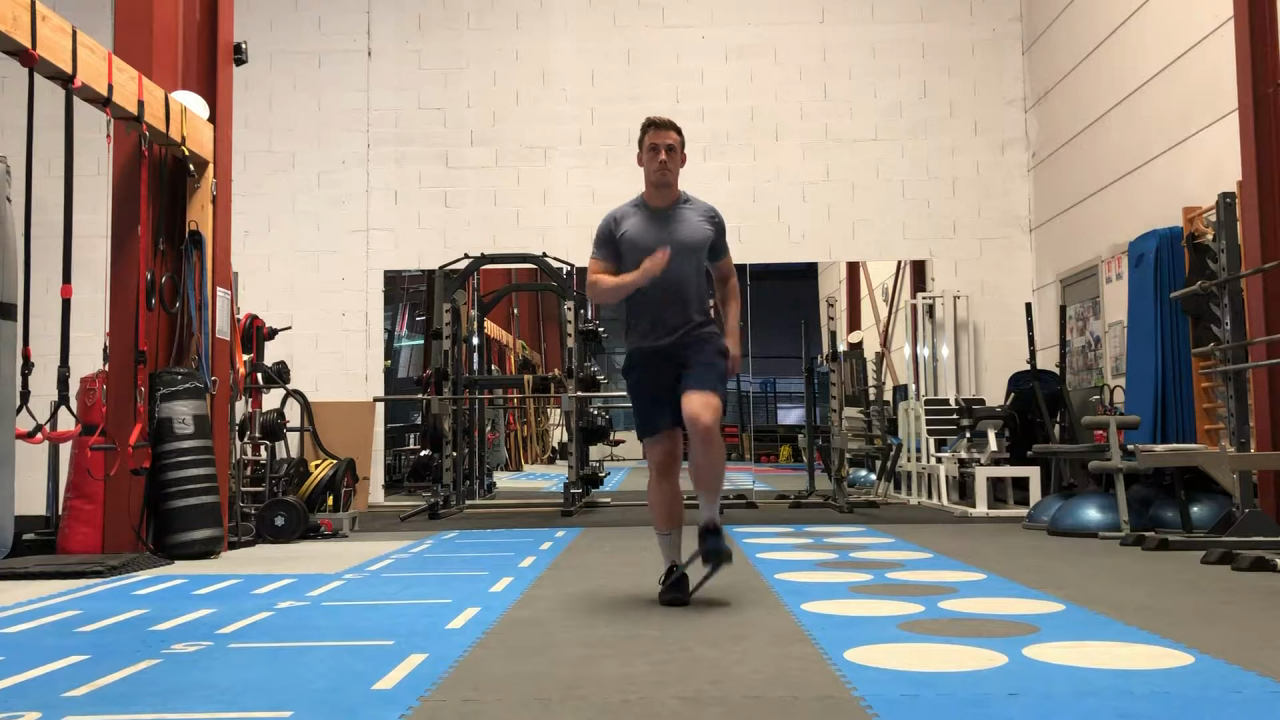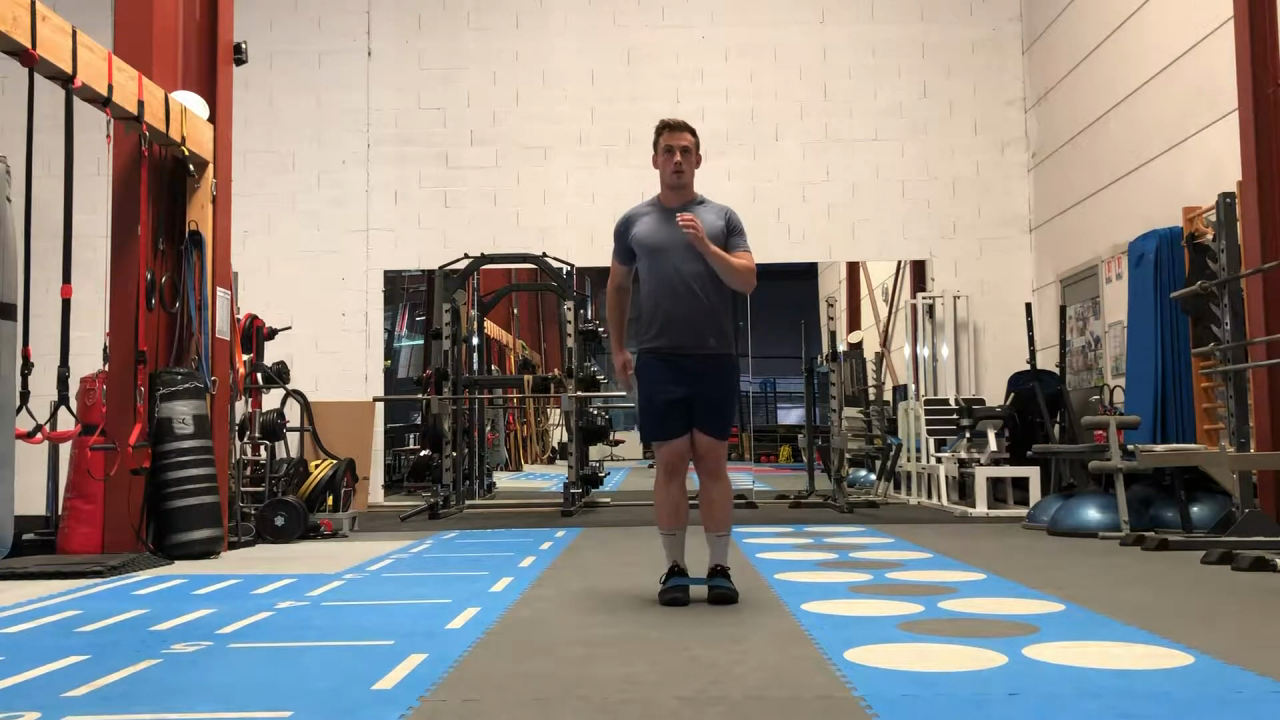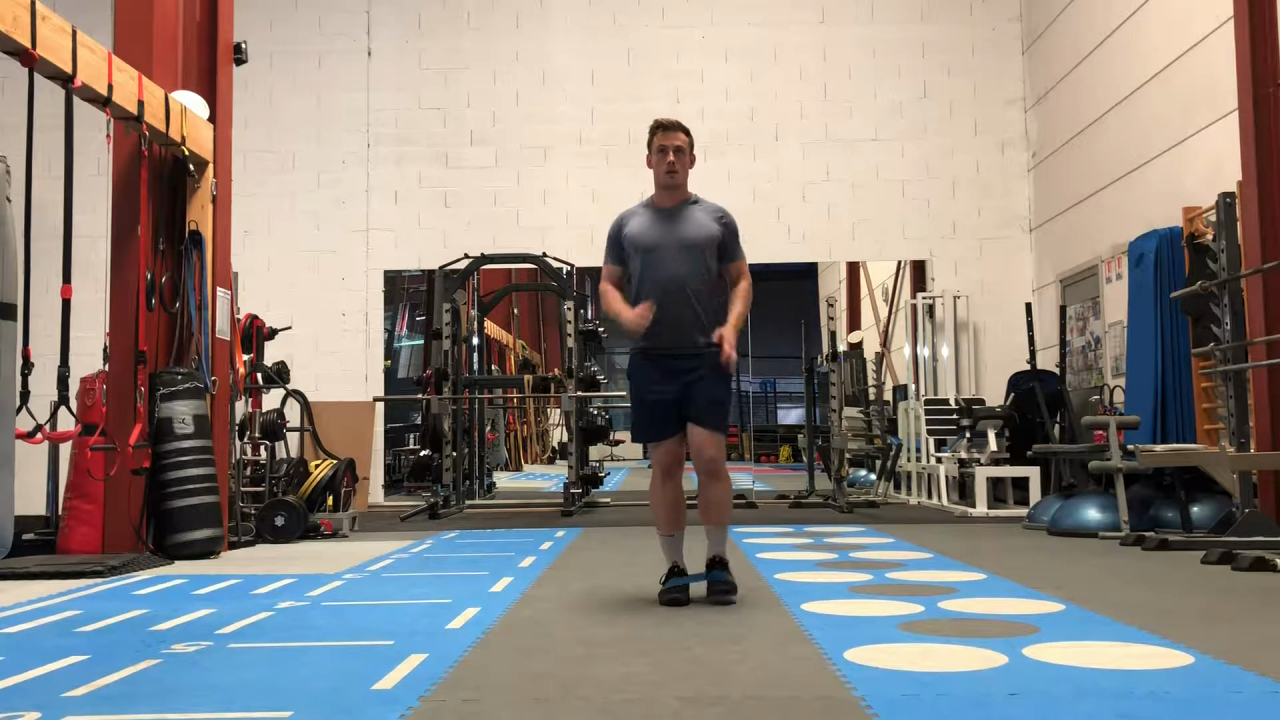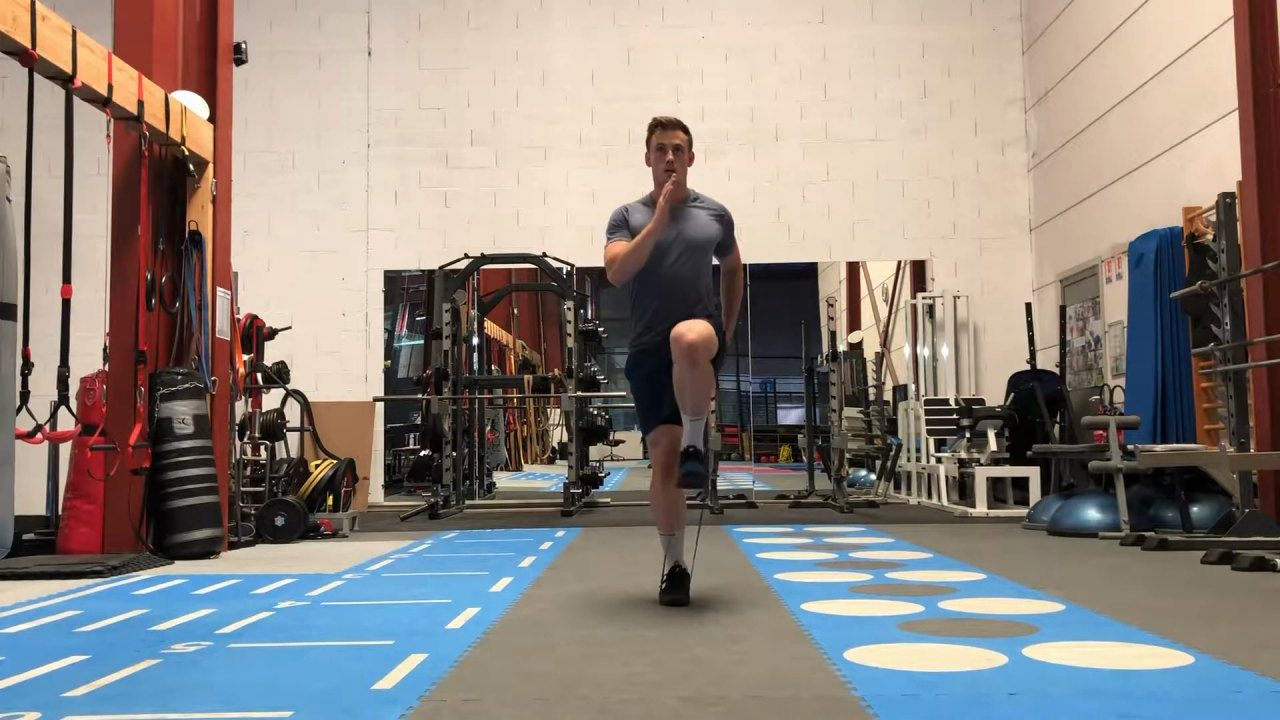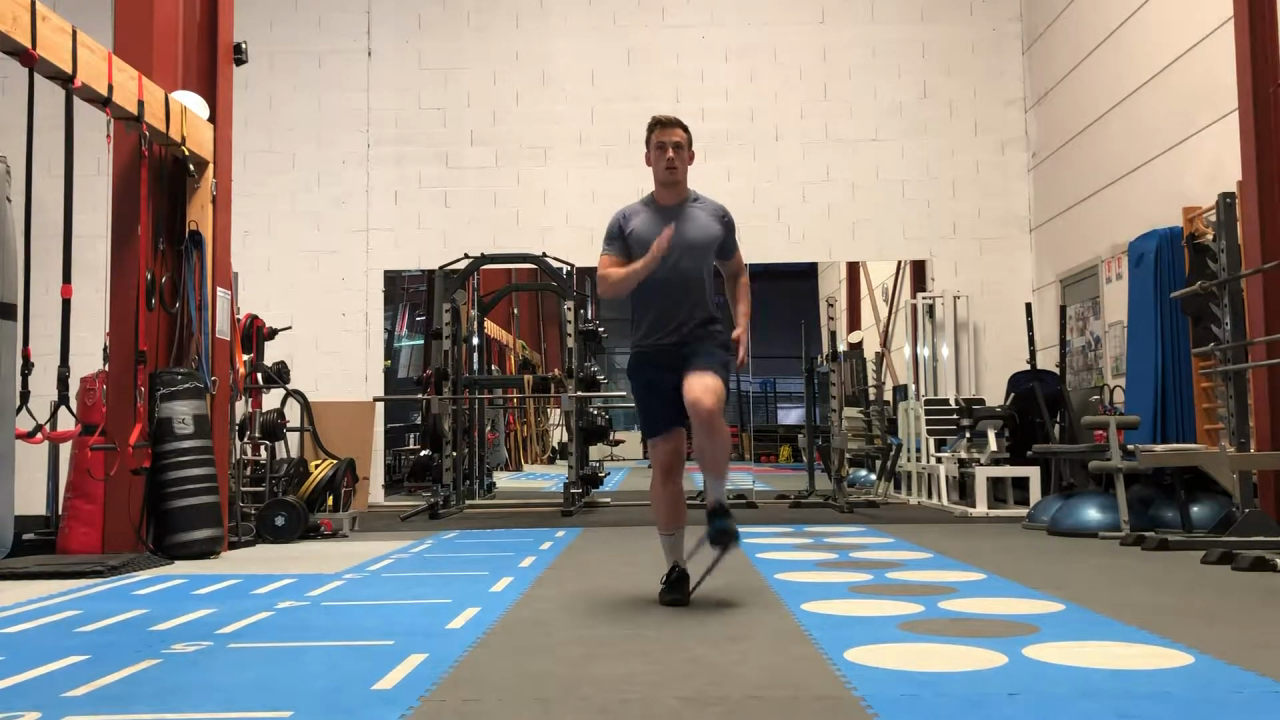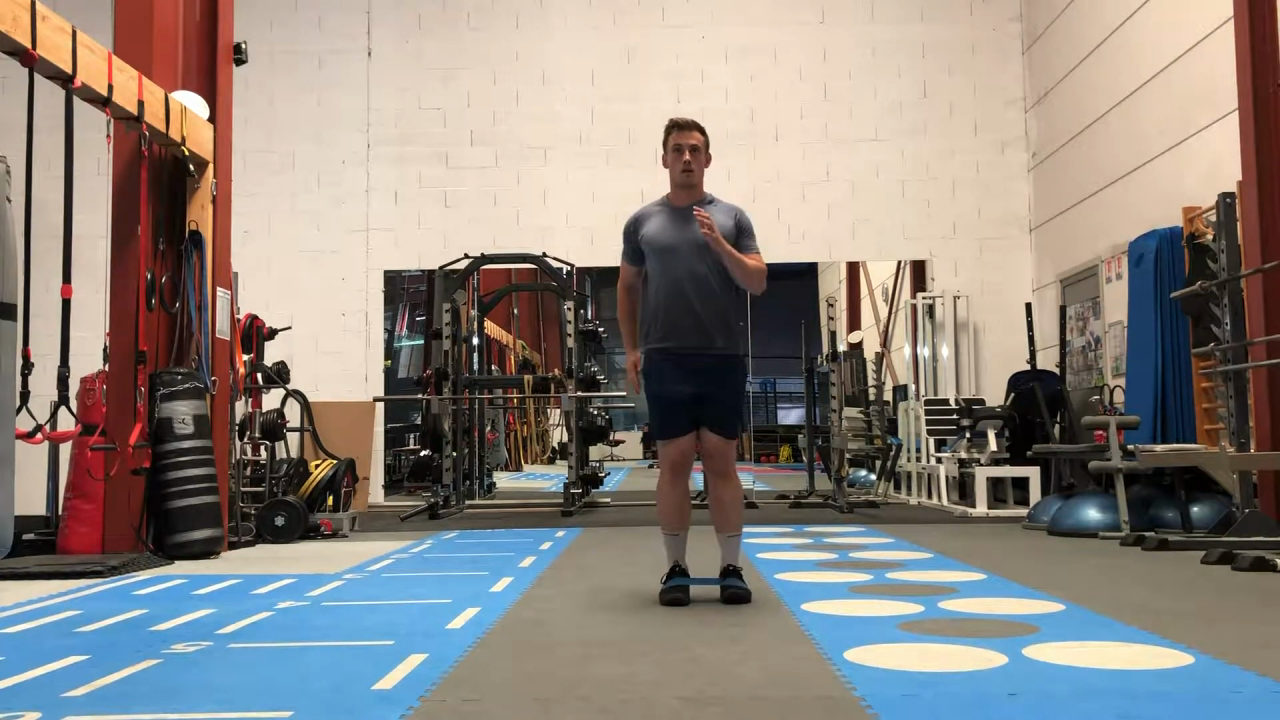
dt=0.5s
person 1, frame 1
left shoulder: (707, 216)
right shoulder: (617, 222)
left elbow: (726, 278)
right elbow: (595, 287)
left wrist: (731, 334)
right wrist: (637, 277)
left hip: (698, 341)
right hip: (646, 354)
left knee: (702, 421)
right knee: (663, 460)
left ankle: (710, 522)
right ankle: (673, 567)
person 1, frame 2
left shoulder: (722, 217)
right shoulder: (633, 222)
left elbow: (747, 280)
right elbow: (617, 287)
left wrist: (705, 245)
right wrist: (618, 349)
left hip: (714, 358)
right hip: (657, 361)
left knee: (711, 462)
right knee: (670, 463)
left ankle: (719, 568)
right ankle: (675, 569)
person 1, frame 3
left shoulder: (717, 218)
right shoulder: (627, 223)
left elbow: (741, 279)
right elbow: (608, 285)
left wrist: (731, 328)
right wrist: (625, 315)
left hip: (706, 357)
right hip: (651, 360)
left knee: (709, 459)
right knee: (665, 464)
left ankle: (717, 561)
right ankle: (674, 568)
person 1, frame 4
left shoulder: (715, 214)
right shoulder: (628, 215)
left elbow: (733, 270)
right elbow: (615, 271)
left wrist: (726, 328)
right wrist: (657, 221)
left hip: (699, 331)
right hip: (648, 348)
left knee: (686, 340)
right knee: (662, 458)
left ankle: (694, 445)
right ankle: (674, 568)
person 1, frame 5
left shoulder: (716, 215)
right shoulder: (627, 219)
left elbow: (736, 274)
right elbow: (605, 285)
left wrist: (741, 326)
right wrist: (649, 261)
left hip: (704, 338)
right hip: (651, 351)
left knee: (705, 405)
right knee: (665, 461)
left ankle: (718, 501)
right ankle: (675, 568)
person 1, frame 6
left shoulder: (731, 217)
right shoulder: (642, 222)
left elbow: (757, 281)
right elbow: (627, 287)
left wrist: (719, 244)
right wrist: (631, 349)
left hip: (722, 357)
right hip: (665, 360)
left knee: (721, 462)
right knee: (675, 462)
left ankle: (731, 568)
right ankle: (676, 568)
